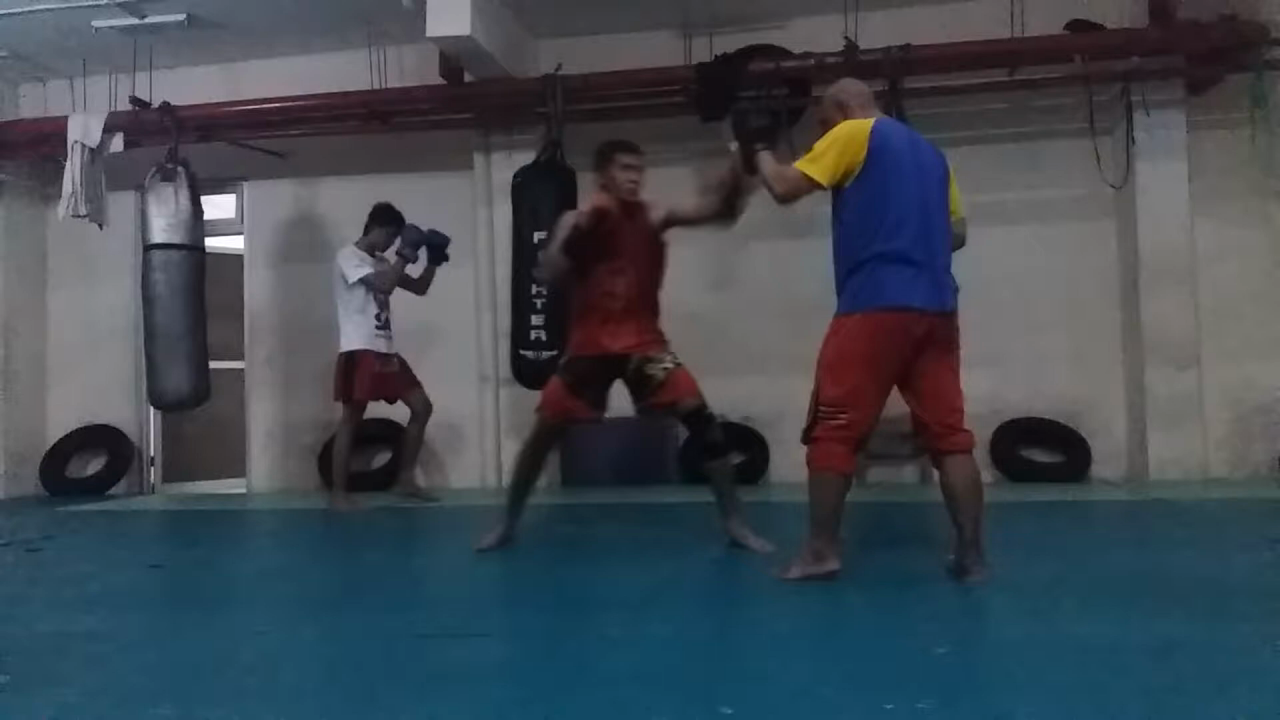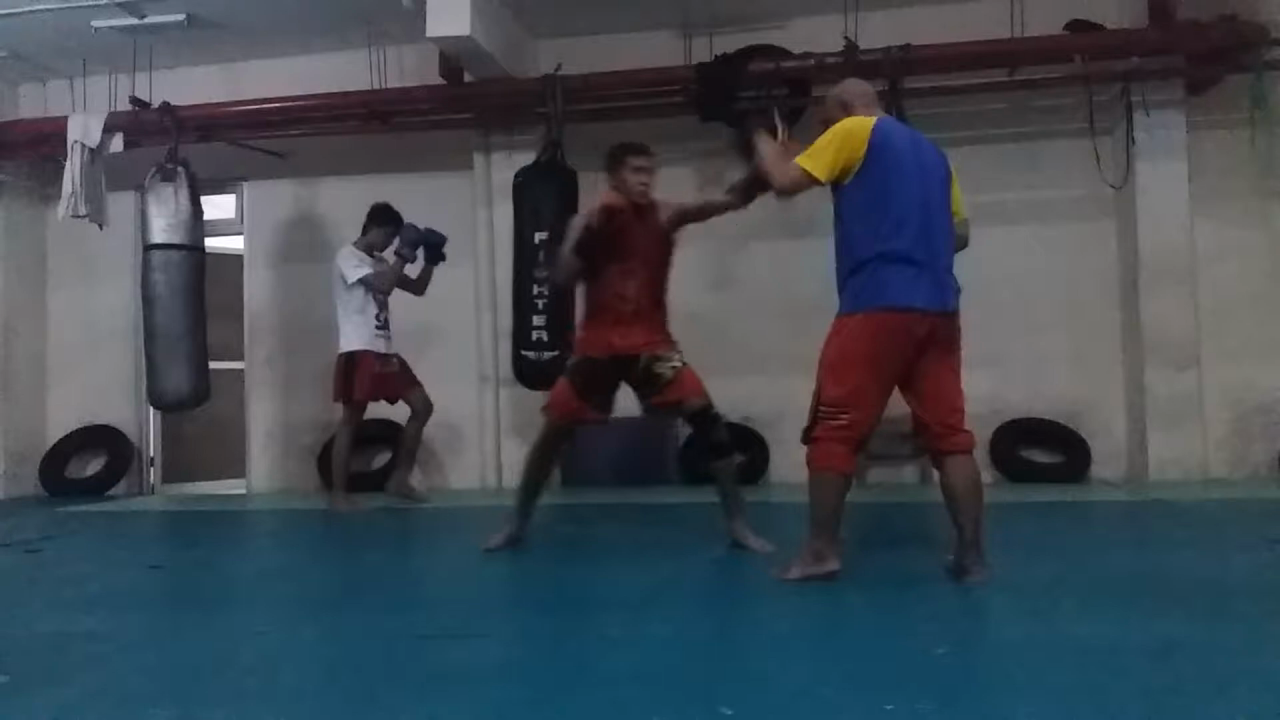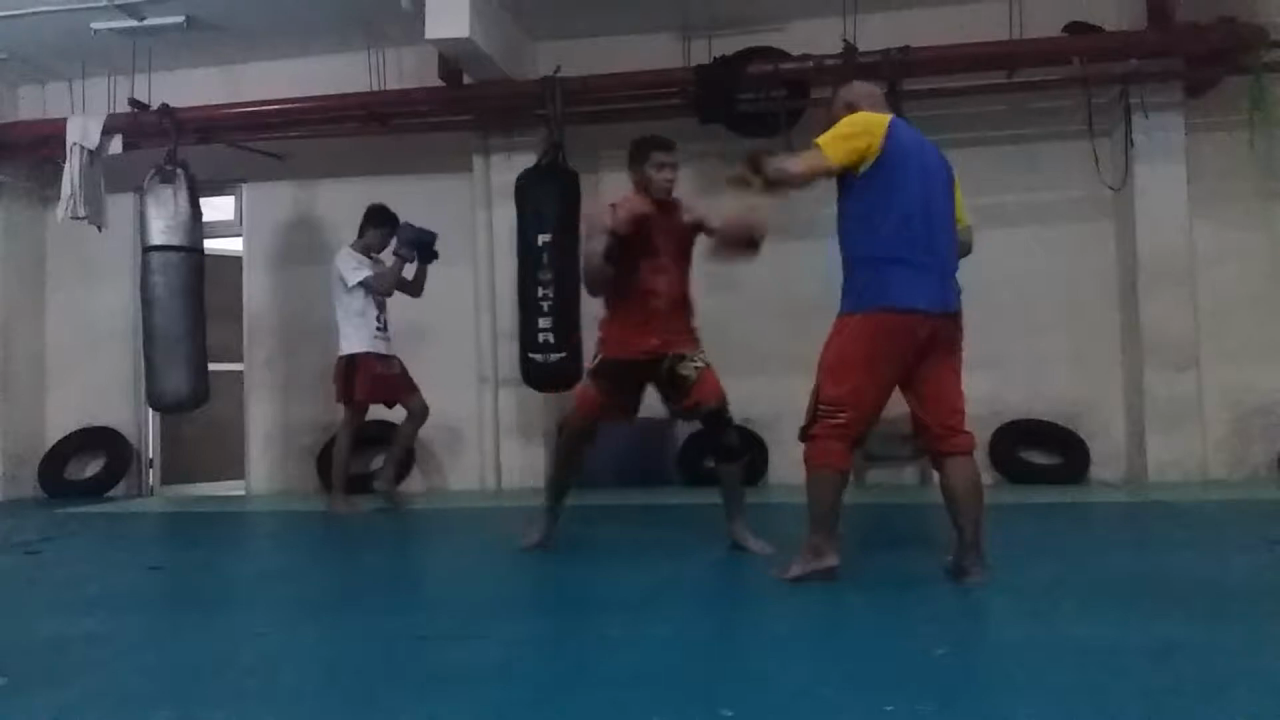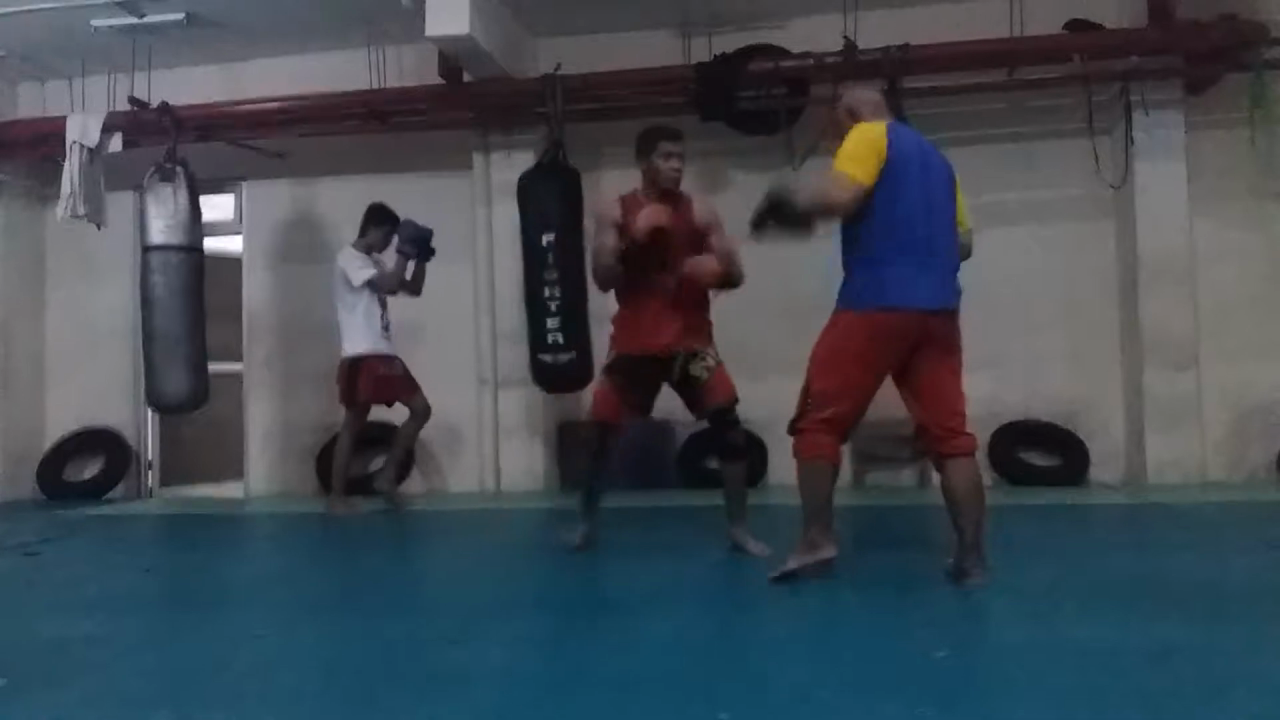
dt=0.1s
person 1, frame 1
left shoulder: (856, 134)
right shoulder: (928, 151)
left elbow: (786, 188)
right elbow: (957, 231)
left wrist: (760, 150)
left hip: (875, 306)
right hip: (937, 307)
left knee: (834, 429)
right knee: (948, 433)
left ankle: (821, 550)
right ankle: (971, 554)
person 1, frame 2
left shoulder: (857, 132)
right shoulder: (931, 152)
left elbow: (785, 181)
right elbow: (960, 232)
left wrist: (763, 140)
left hip: (877, 306)
right hip: (938, 308)
left knee: (834, 429)
right knee: (949, 433)
left ankle: (822, 550)
right ankle: (971, 554)
person 1, frame 3
left shoulder: (868, 128)
right shoulder: (935, 156)
left elbow: (797, 170)
right elbow: (963, 239)
left wrist: (760, 166)
left hip: (878, 306)
right hip: (941, 309)
left knee: (832, 428)
right knee: (949, 433)
left ankle: (821, 547)
right ankle: (970, 555)
person 1, frame 4
left shoulder: (870, 135)
right shoulder: (935, 158)
left elbow: (840, 198)
right elbow: (963, 242)
left wrist: (787, 204)
left hip: (875, 305)
right hip: (938, 309)
left knee: (818, 421)
right knee: (950, 434)
left ankle: (816, 539)
right ankle: (971, 556)
person 2, frame 1
left shoulder: (654, 218)
right shoulder: (574, 221)
left elbow: (718, 212)
right elbow: (549, 275)
left wrist: (734, 177)
right wrist: (579, 233)
left hip: (643, 342)
right hip: (590, 344)
left knee: (702, 421)
right knee: (545, 430)
left ankle: (735, 523)
right ankle: (508, 522)
person 2, frame 2
left shoulder: (665, 216)
right shoulder: (587, 220)
left elbow: (724, 203)
right elbow: (563, 277)
left wrist: (754, 180)
right wrist: (591, 231)
left hip: (651, 342)
right hip: (599, 344)
left knee: (708, 420)
right knee: (554, 431)
left ankle: (737, 524)
right ankle: (518, 522)
person 2, frame 3
left shoulder: (685, 215)
right shoulder: (610, 218)
left elbow: (723, 228)
right elbow: (592, 283)
right wrist: (618, 239)
left hip: (675, 343)
right hip: (621, 345)
left knee: (721, 424)
right knee: (575, 430)
left ankle: (738, 526)
right ankle: (548, 520)
person 2, frame 4
left shoulder: (697, 211)
right shoulder: (614, 211)
left elbow: (734, 272)
right elbow: (602, 278)
left wrist: (717, 273)
right wrist: (634, 245)
left hip: (689, 338)
right hip: (635, 340)
left knee: (728, 423)
right knee: (602, 428)
left ankle: (739, 527)
right ankle: (588, 519)
person 3, frame 1
left shoulder: (381, 262)
right shoulder: (348, 256)
left elbow: (419, 288)
right elbow: (384, 286)
left wrist: (433, 260)
right wrist: (406, 253)
left hip: (386, 352)
right hip: (359, 351)
left knee: (422, 407)
right knee: (351, 420)
left ankle: (406, 479)
right ankle: (339, 492)
person 3, frame 2
left shoulder: (379, 262)
right shoulder: (347, 257)
left elbow: (417, 288)
right elbow: (383, 287)
left wrist: (430, 259)
right wrist: (404, 253)
left hip: (386, 352)
right hip: (358, 352)
left knee: (422, 406)
right knee: (351, 420)
left ankle: (399, 478)
right ankle: (338, 493)
person 3, frame 3
left shoulder: (375, 264)
right shoulder: (346, 259)
left elbow: (415, 290)
right elbow: (384, 288)
left wrist: (422, 259)
right wrist: (403, 254)
left hip: (384, 354)
right hip: (358, 355)
left knee: (418, 409)
right knee: (352, 423)
left ankle: (385, 476)
right ankle: (338, 494)
person 3, frame 4
left shoulder: (374, 263)
right shoulder: (349, 258)
left elbow: (413, 289)
right elbow: (390, 286)
left wrist: (420, 257)
right wrist: (404, 252)
left hip: (385, 354)
right hip: (361, 355)
left knee: (421, 408)
right knee: (353, 424)
left ankle: (387, 477)
right ankle: (337, 496)
